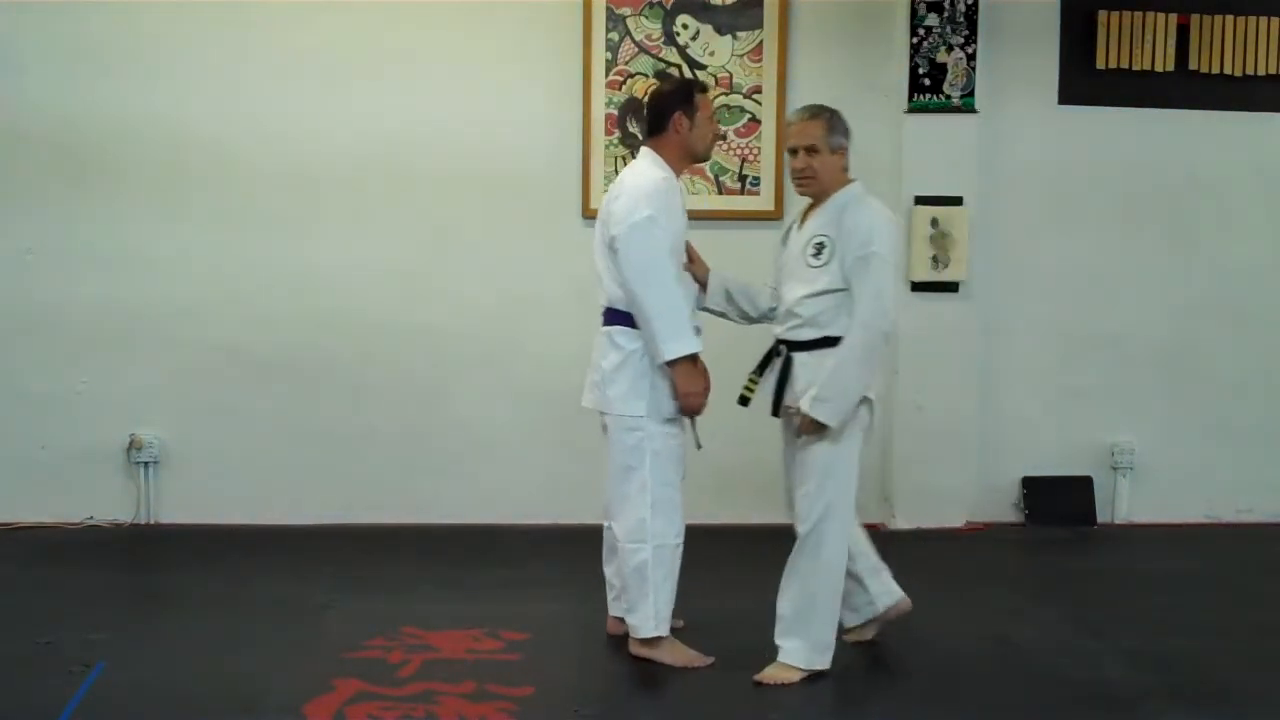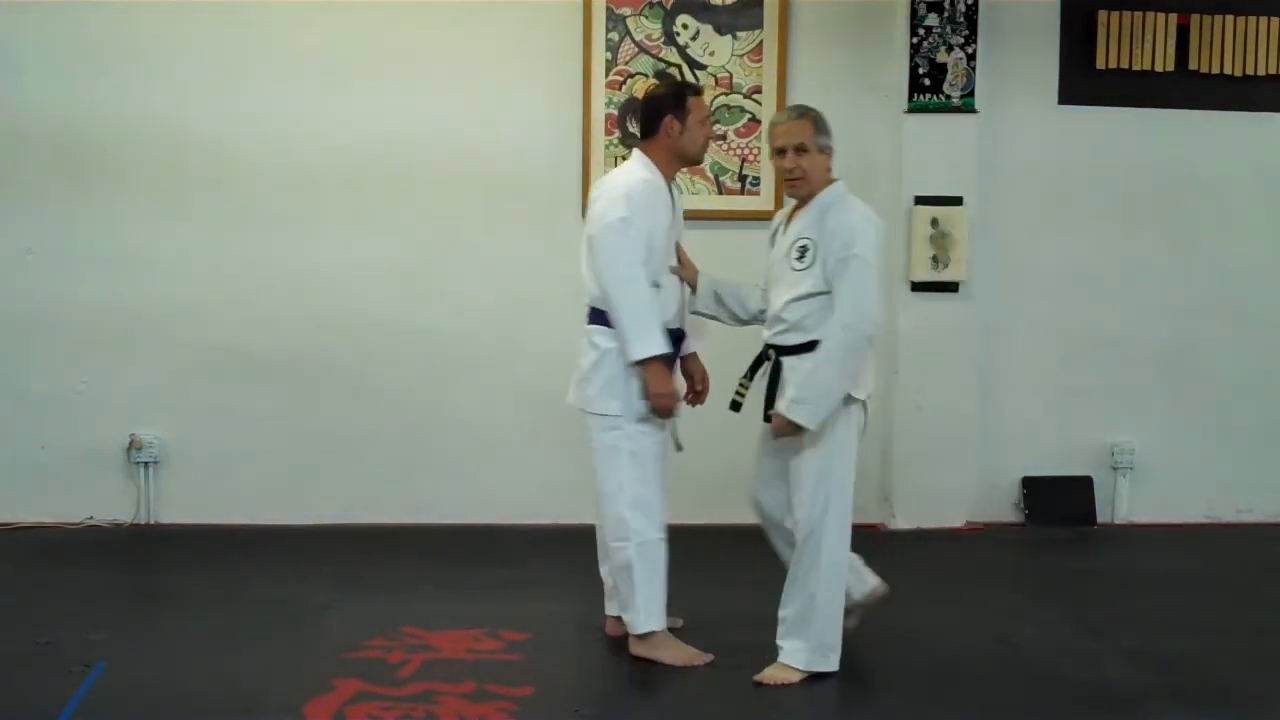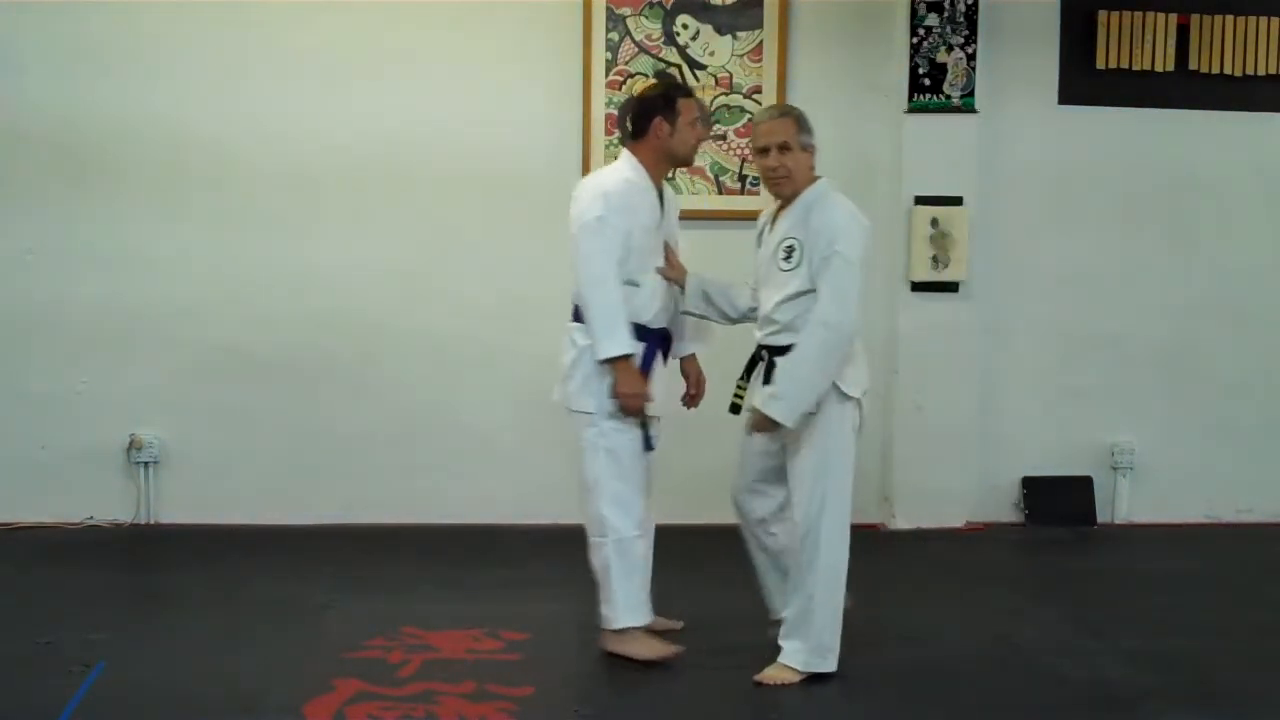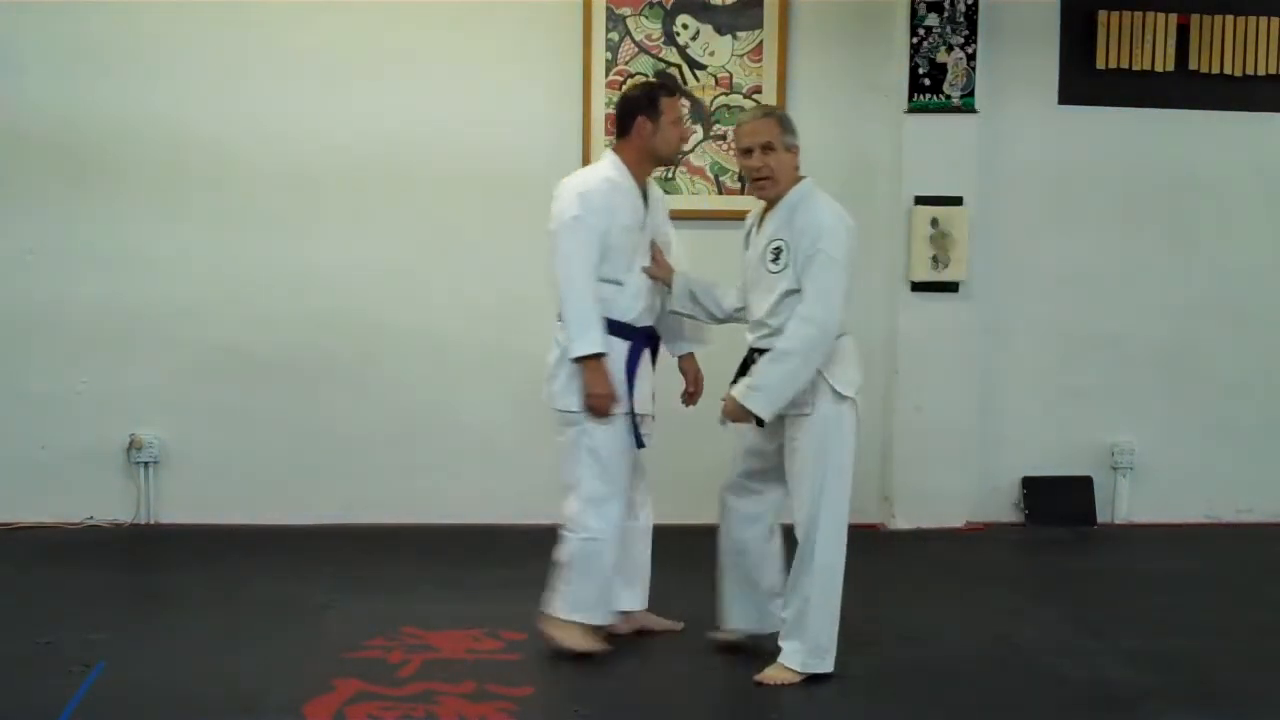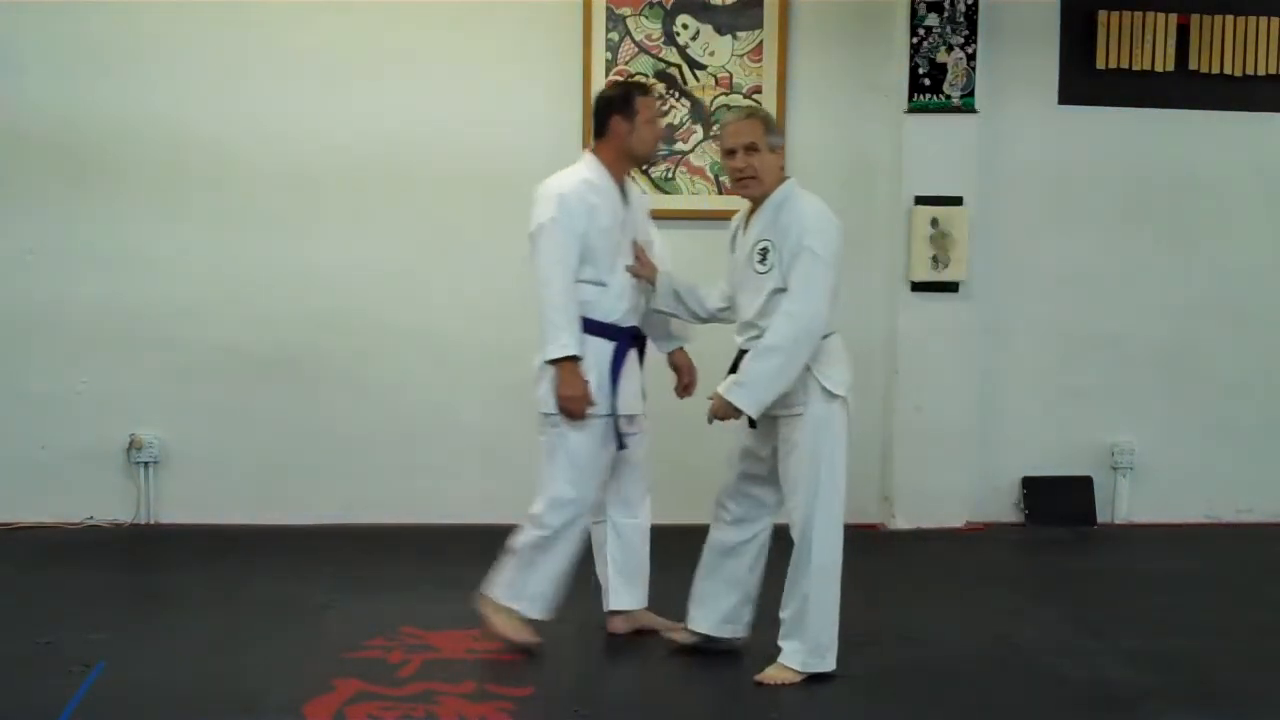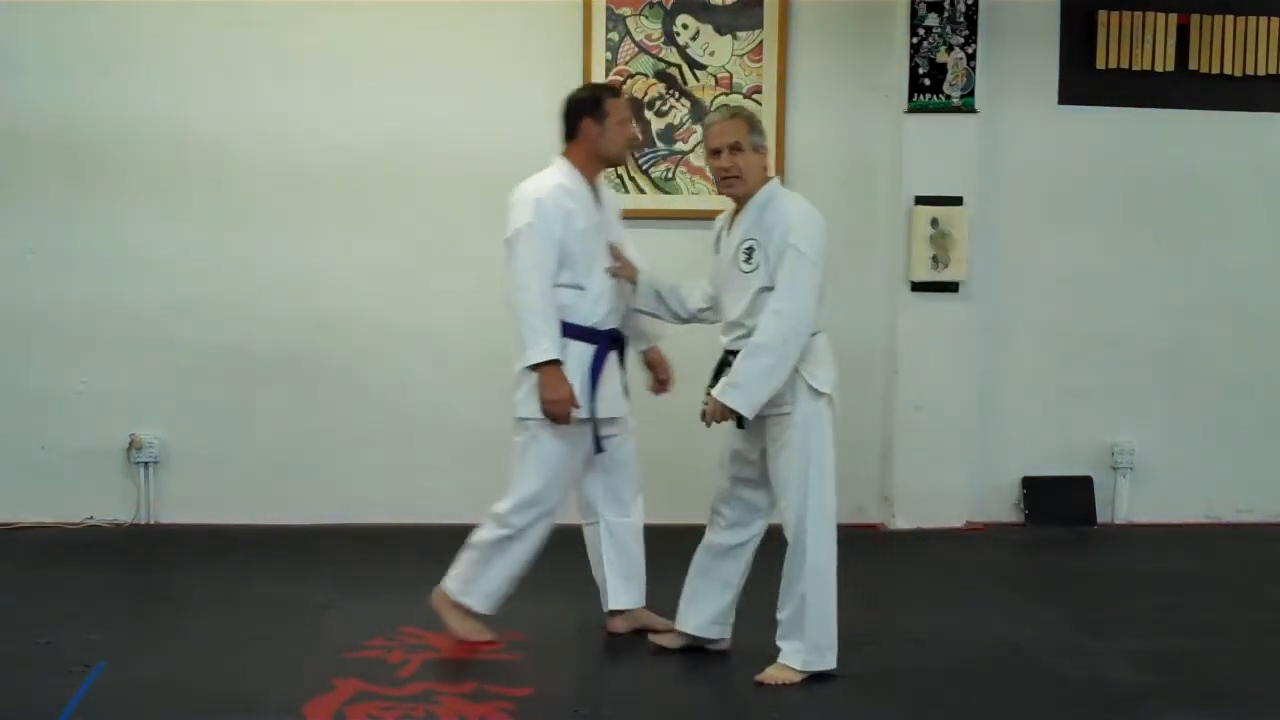
dt=0.1s
person 1, frame 1
left shoulder: (867, 220)
right shoulder: (802, 220)
left elbow: (873, 323)
right elbow: (775, 304)
left wrist: (825, 401)
right wrist: (708, 282)
left hip: (836, 385)
right hip: (798, 380)
left knee: (817, 518)
right knee: (818, 509)
left ankle: (803, 649)
right ankle: (878, 599)
person 1, frame 2
left shoulder: (851, 221)
right shoulder: (788, 220)
left elbow: (853, 324)
left wrist: (804, 402)
right wrist: (699, 282)
left hip: (829, 384)
right hip: (787, 379)
left knee: (815, 519)
right knee: (773, 501)
left ankle: (808, 651)
right ankle: (853, 587)
person 1, frame 3
left shoulder: (836, 218)
right shoulder: (773, 219)
left elbow: (834, 322)
left wrist: (782, 399)
right wrist: (687, 282)
left hip: (820, 384)
right hip: (779, 379)
left knee: (814, 520)
right knee: (754, 496)
left ankle: (808, 651)
right ankle: (799, 603)
person 1, frame 4
left shoulder: (822, 218)
right shoulder: (760, 220)
left elbow: (817, 321)
right elbow: (746, 304)
left wrist: (754, 392)
right wrist: (675, 282)
left hip: (816, 386)
right hip: (776, 383)
left knee: (817, 521)
right knee: (743, 500)
left ankle: (808, 652)
right ankle: (756, 614)
person 1, frame 5
left shoulder: (807, 218)
right shoulder: (746, 221)
left elbow: (803, 318)
right elbow: (731, 304)
left wrist: (741, 389)
right wrist: (659, 281)
left hip: (806, 385)
right hip: (765, 384)
left knee: (812, 522)
right knee: (739, 507)
left ankle: (808, 652)
right ankle: (716, 620)
person 1, frame 6
left shoulder: (792, 217)
right shoulder: (728, 224)
left elbow: (791, 317)
right elbow: (714, 303)
left wrist: (740, 391)
right wrist: (640, 282)
left hip: (792, 385)
right hip: (752, 386)
left knee: (805, 518)
right knee: (735, 511)
left ankle: (807, 651)
right ankle: (704, 623)
person 2, frame 1
left shoulder: (654, 184)
right shoulder: (647, 188)
right elbow: (649, 285)
left wrist: (687, 356)
right wrist: (683, 362)
left hip: (644, 357)
right hip: (640, 358)
left knee: (632, 496)
right knee: (651, 502)
left ankle: (626, 608)
right ankle: (648, 631)
person 2, frame 2
left shoulder: (663, 193)
right shoulder: (624, 189)
right elbow: (624, 287)
left wrist: (687, 354)
right wrist: (653, 365)
left hip: (646, 360)
right hip: (624, 363)
left knee: (635, 495)
right knee: (636, 502)
left ankle: (627, 610)
right ankle: (646, 631)
person 2, frame 3
left shoulder: (659, 196)
right shoulder: (607, 190)
right elbow: (600, 286)
left wrist: (685, 355)
right wrist: (622, 365)
left hip: (636, 356)
right hip: (609, 361)
left knee: (627, 492)
right knee: (618, 498)
left ankle: (627, 610)
right ankle: (624, 625)
person 2, frame 4
left shoulder: (649, 197)
right shoulder: (587, 190)
left elbow: (661, 283)
right elbow: (576, 285)
left wrist: (686, 354)
right wrist: (592, 365)
left hip: (632, 361)
right hip: (595, 361)
left knee: (628, 492)
right knee: (600, 496)
left ankle: (623, 605)
right ankle: (567, 613)
person 2, frame 5
left shoulder: (633, 196)
right shoulder: (567, 192)
left elbow: (648, 281)
right elbow: (555, 287)
left wrist: (675, 347)
right wrist: (567, 367)
left hip: (618, 363)
right hip: (580, 362)
left knee: (626, 493)
right knee: (569, 495)
left ankle: (626, 606)
right ankle: (507, 598)
person 2, frame 6
left shoulder: (602, 198)
right shoulder: (543, 197)
right elbow: (534, 292)
left wrist: (648, 346)
right wrist: (548, 371)
left hip: (598, 368)
right hip: (558, 368)
left knee: (616, 493)
right knee: (534, 498)
left ankle: (626, 606)
right ankle: (462, 595)
